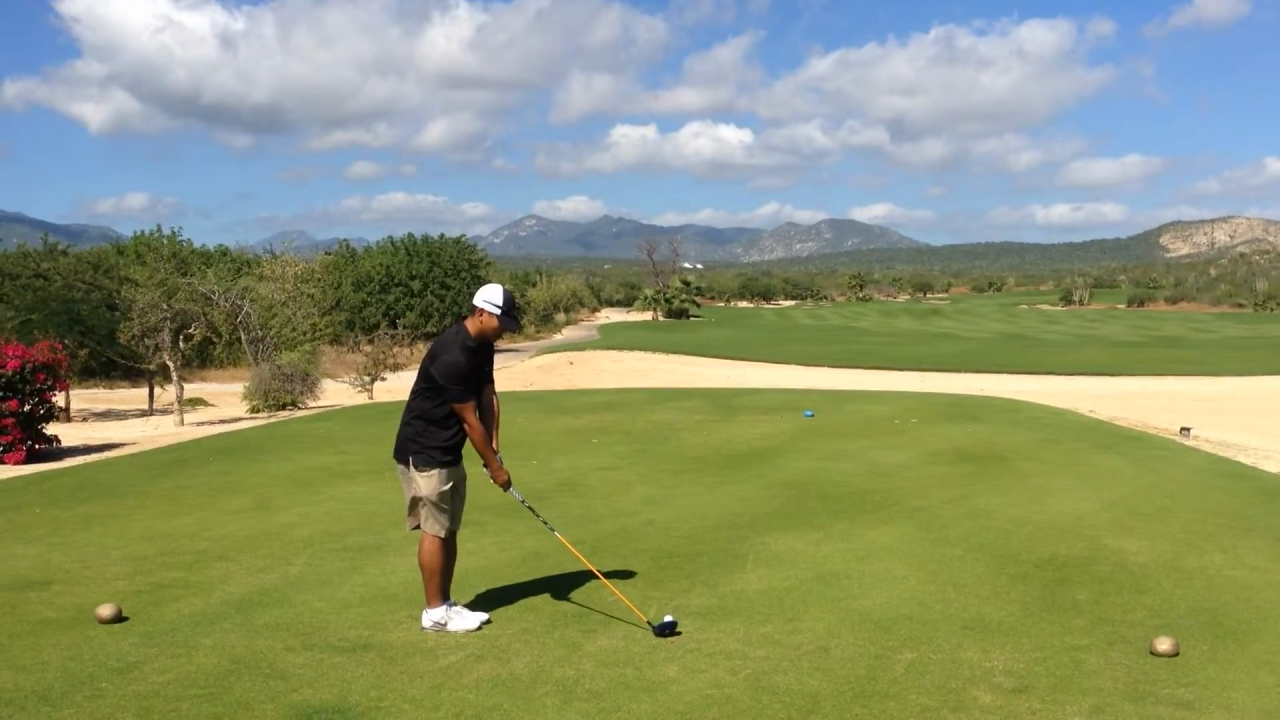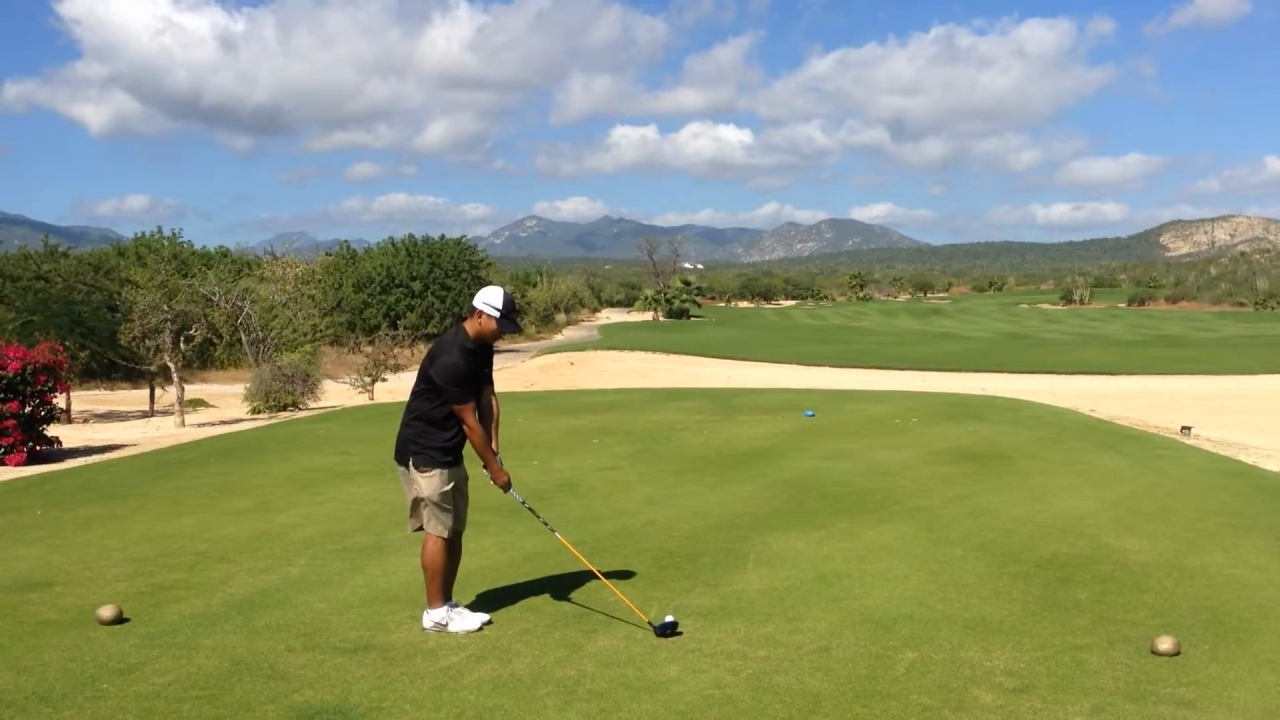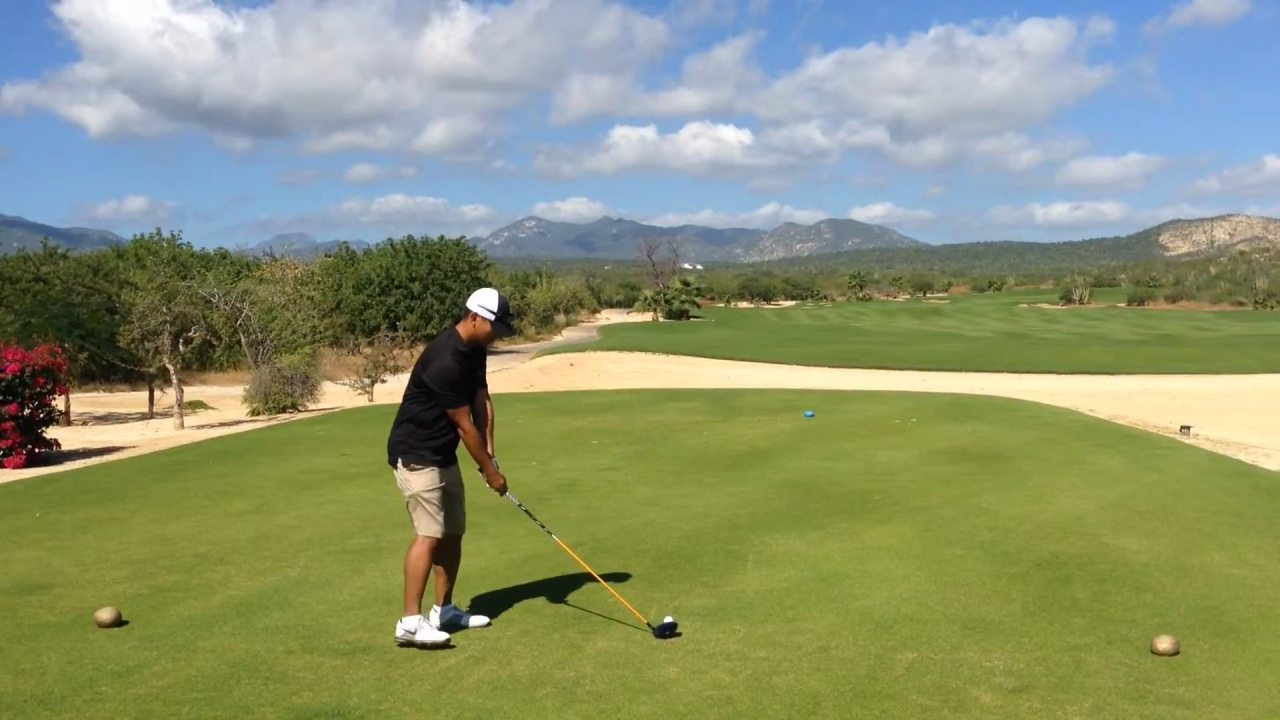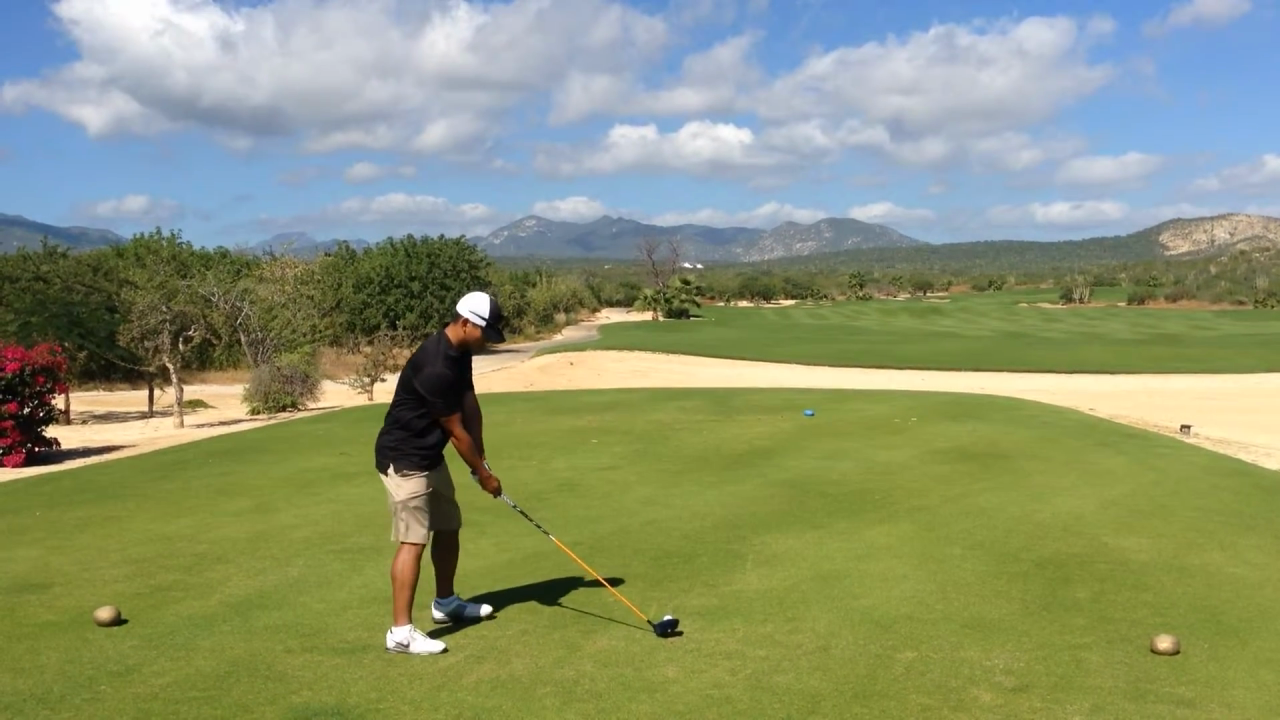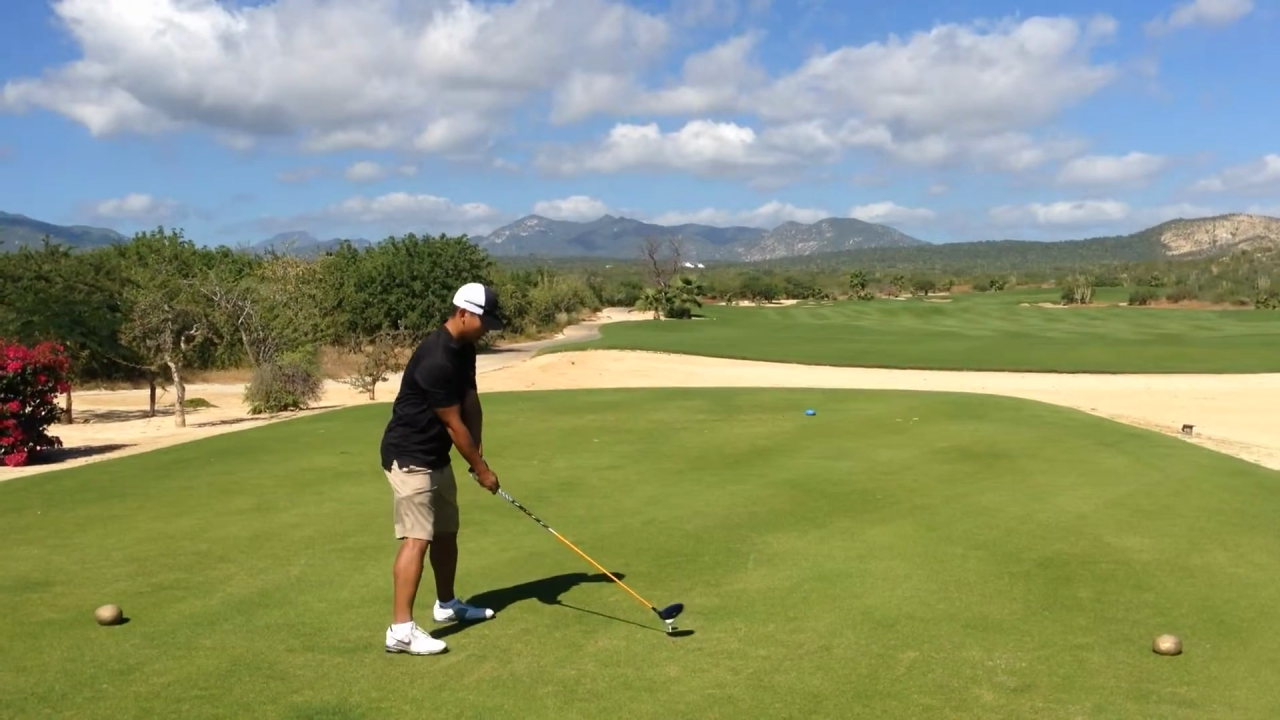
dt=0.4s
person 1, frame 1
left shoulder: (482, 346)
right shoulder: (452, 356)
left elbow: (488, 398)
right elbow: (469, 419)
left wrist: (495, 452)
right wrist: (494, 466)
left hip: (448, 452)
right hip: (424, 452)
left knee: (449, 530)
right knee: (434, 530)
left ankle: (445, 604)
right ankle: (434, 612)
person 1, frame 2
left shoulder: (482, 347)
right shoulder: (451, 357)
left elbow: (488, 399)
right elbow: (469, 421)
left wrist: (494, 452)
right wrist: (494, 467)
left hip: (448, 453)
right hip: (424, 453)
left knee: (454, 530)
right knee: (438, 532)
left ankle: (447, 604)
right ankle: (435, 613)
person 1, frame 3
left shoulder: (474, 350)
right shoulder: (444, 360)
left elbow: (481, 402)
right elbow: (463, 424)
left wrist: (490, 453)
right wrist: (490, 471)
left hip: (442, 454)
right hip: (415, 455)
left knee: (453, 532)
right knee: (430, 534)
left ankle: (443, 609)
right ankle: (410, 620)
person 1, frame 4
left shoulder: (460, 352)
right shoulder: (435, 367)
left elbow: (469, 404)
right elbow: (456, 430)
left wrist: (482, 459)
right wrist: (483, 474)
left hip: (429, 456)
right hip: (403, 459)
left knee: (448, 528)
right knee: (413, 541)
left ankle: (445, 602)
right ankle: (401, 631)
person 1, frame 5
left shoulder: (464, 349)
right shoulder: (435, 359)
left elbow: (471, 403)
right elbow: (454, 424)
left wrist: (479, 455)
right wrist: (481, 470)
left hip: (435, 456)
right hip: (408, 456)
left knee: (446, 532)
right knee: (417, 538)
left ankle: (447, 604)
right ankle: (401, 628)
